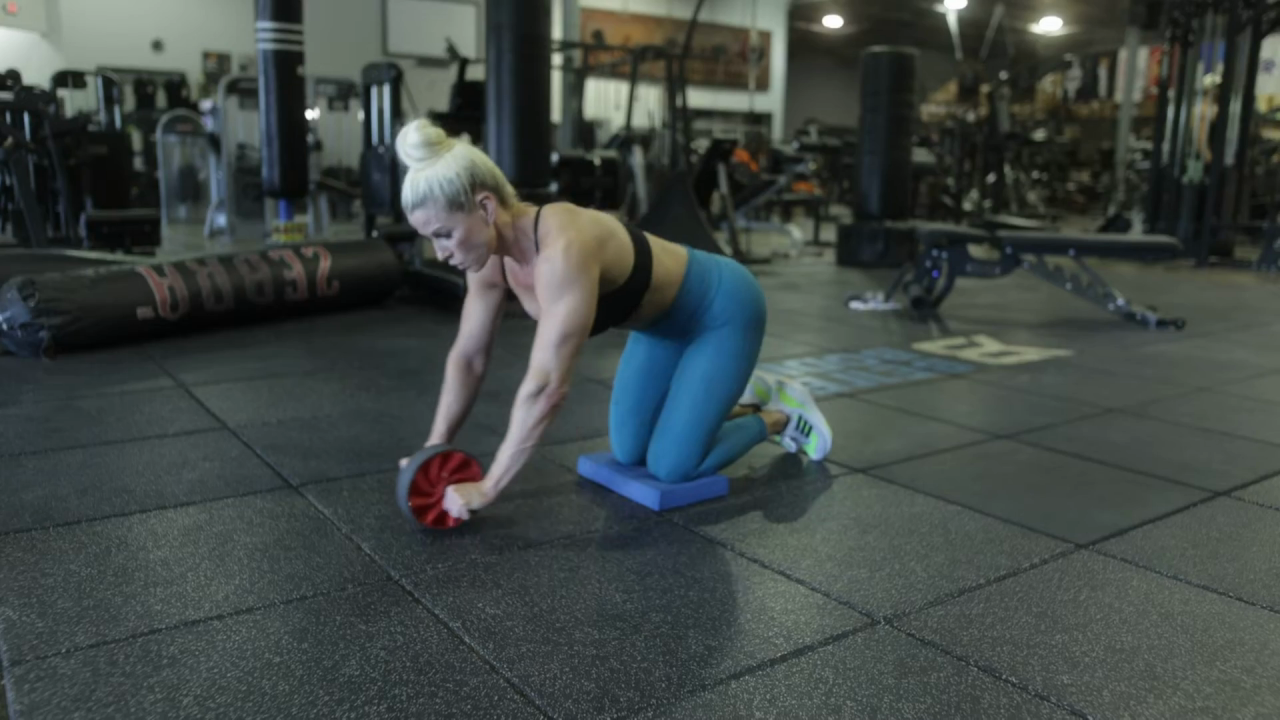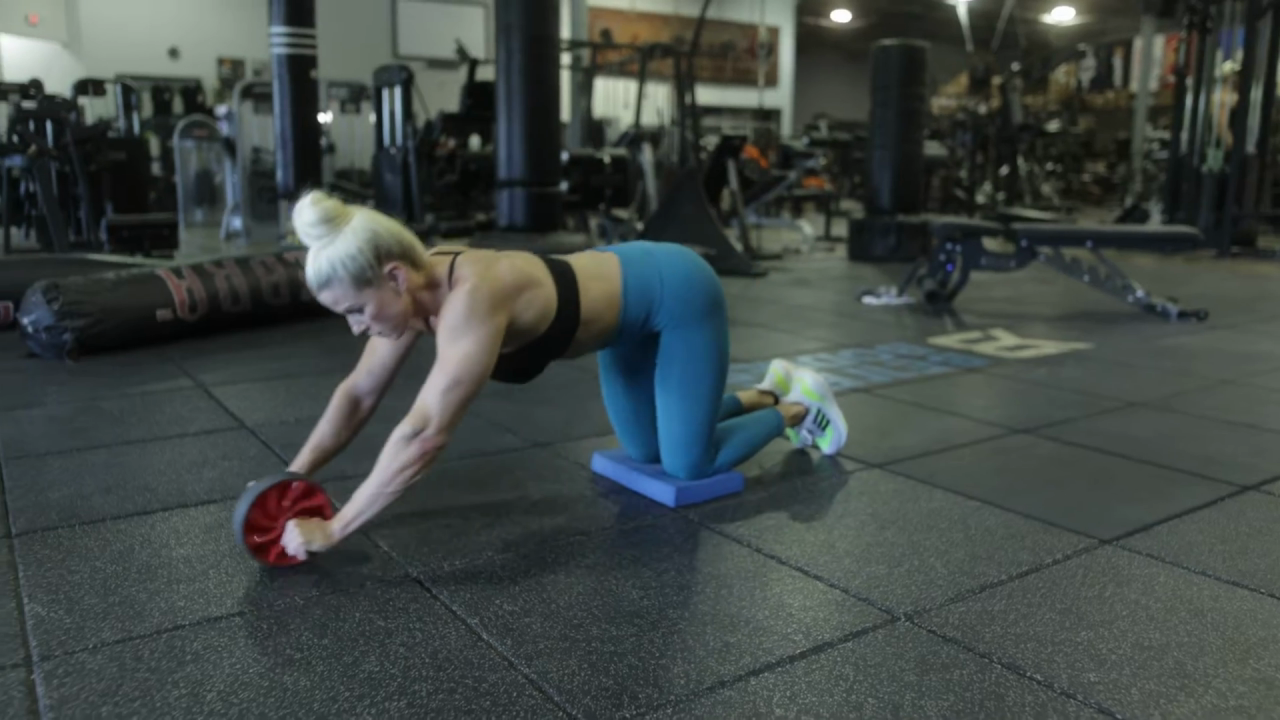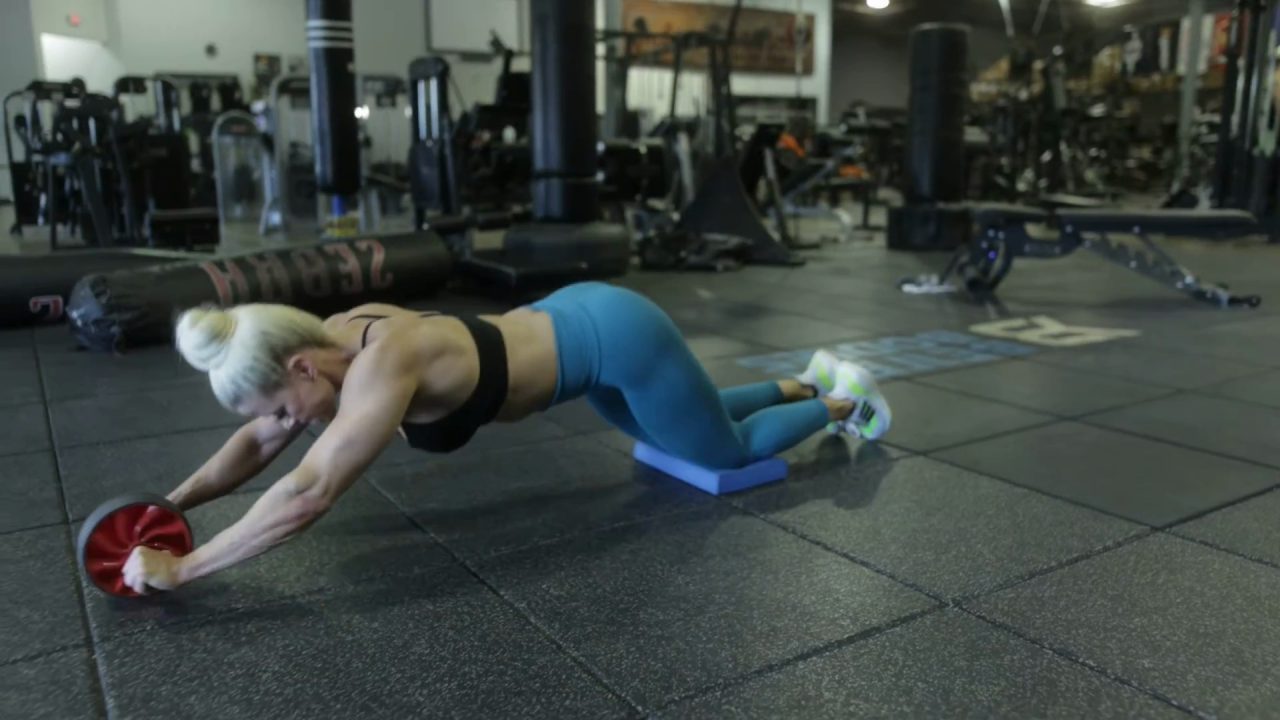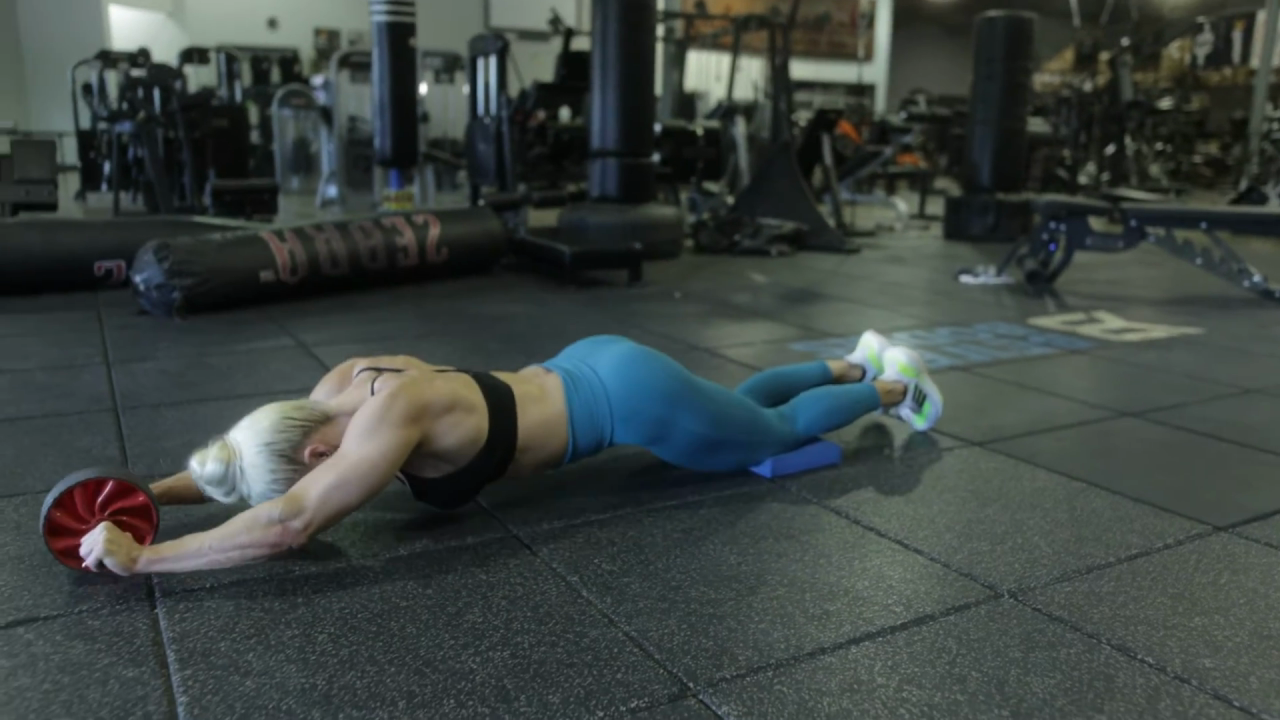
dt=0.5s
person 1, frame 1
left shoulder: (563, 248)
right shoulder: (493, 252)
left elbow: (545, 386)
right elbow: (467, 358)
left wrist: (488, 487)
right wrist: (434, 450)
left hip: (724, 312)
right hip: (663, 323)
left knee: (670, 468)
right knee: (628, 455)
left ankle: (780, 418)
right ankle: (747, 400)
person 1, frame 2
left shoulder: (473, 297)
right shoulder: (417, 285)
left elbow: (424, 435)
right elbow: (358, 393)
left wrist: (332, 529)
right wrist: (296, 475)
left hip: (677, 292)
right hip: (626, 288)
left knee: (691, 464)
right knee: (649, 453)
left ankle: (796, 407)
right ankle: (764, 392)
person 1, frame 3
left shoulder: (382, 362)
right shoulder: (335, 339)
left elbow: (305, 496)
right elbow: (256, 443)
left wrist: (178, 569)
right wrist: (168, 506)
left hip: (618, 335)
right hip: (578, 320)
left knee: (726, 456)
right knee: (677, 439)
left ankle: (842, 401)
right ankle: (801, 383)
person 1, frame 4
left shoulder: (390, 417)
right shoulder: (344, 386)
left elbow: (286, 524)
right elbow: (255, 463)
left wrist: (140, 555)
right wrist: (147, 489)
left hip: (628, 397)
right hip: (589, 371)
left knee: (779, 430)
right knee: (740, 404)
left ankle: (892, 383)
right ankle: (856, 361)
